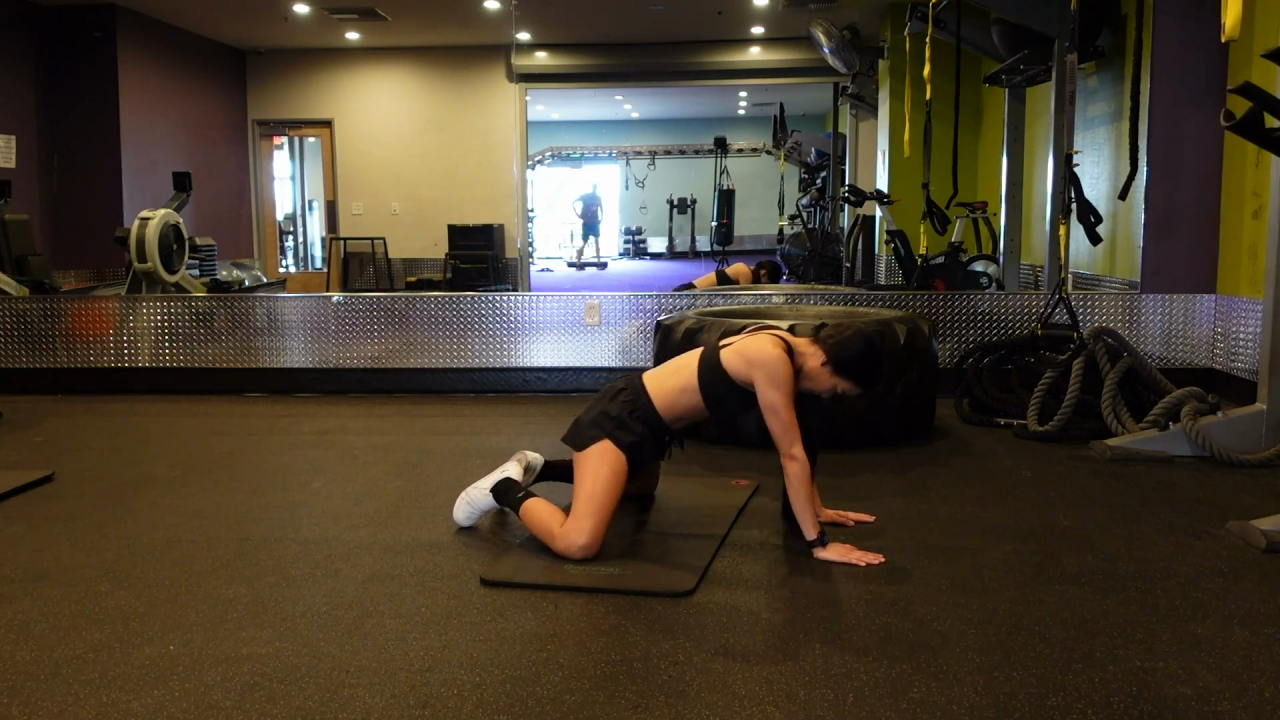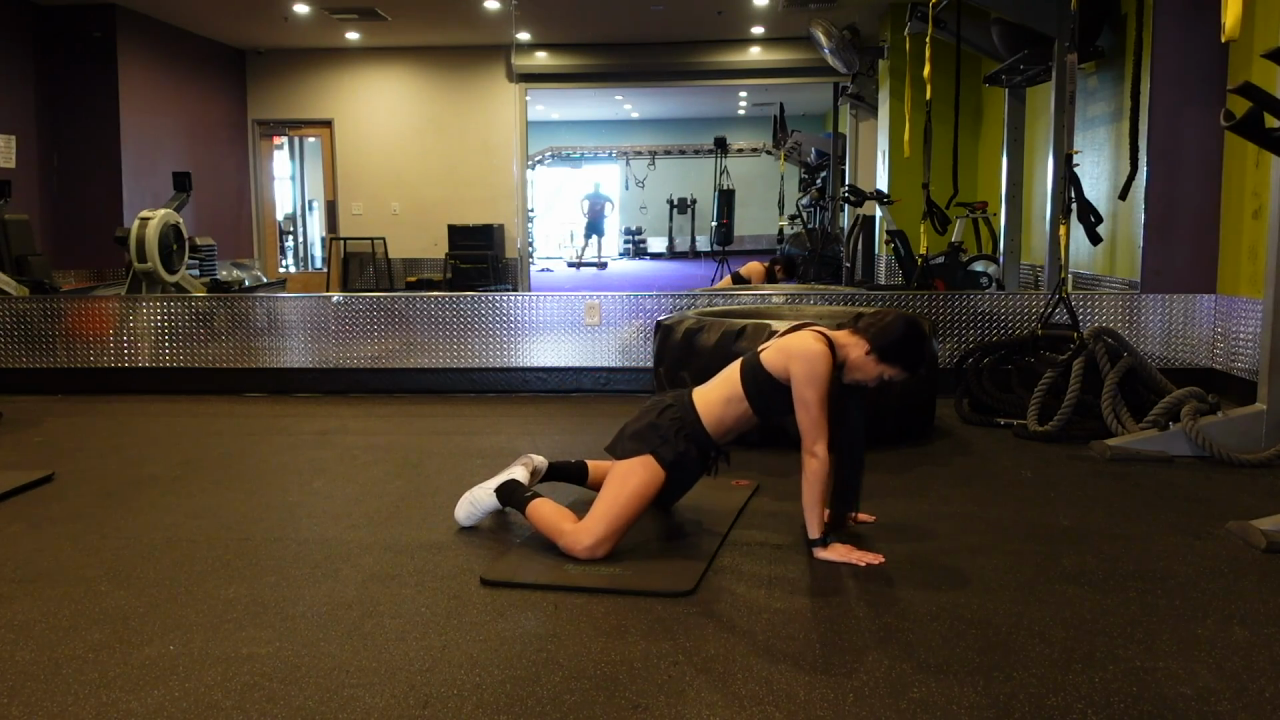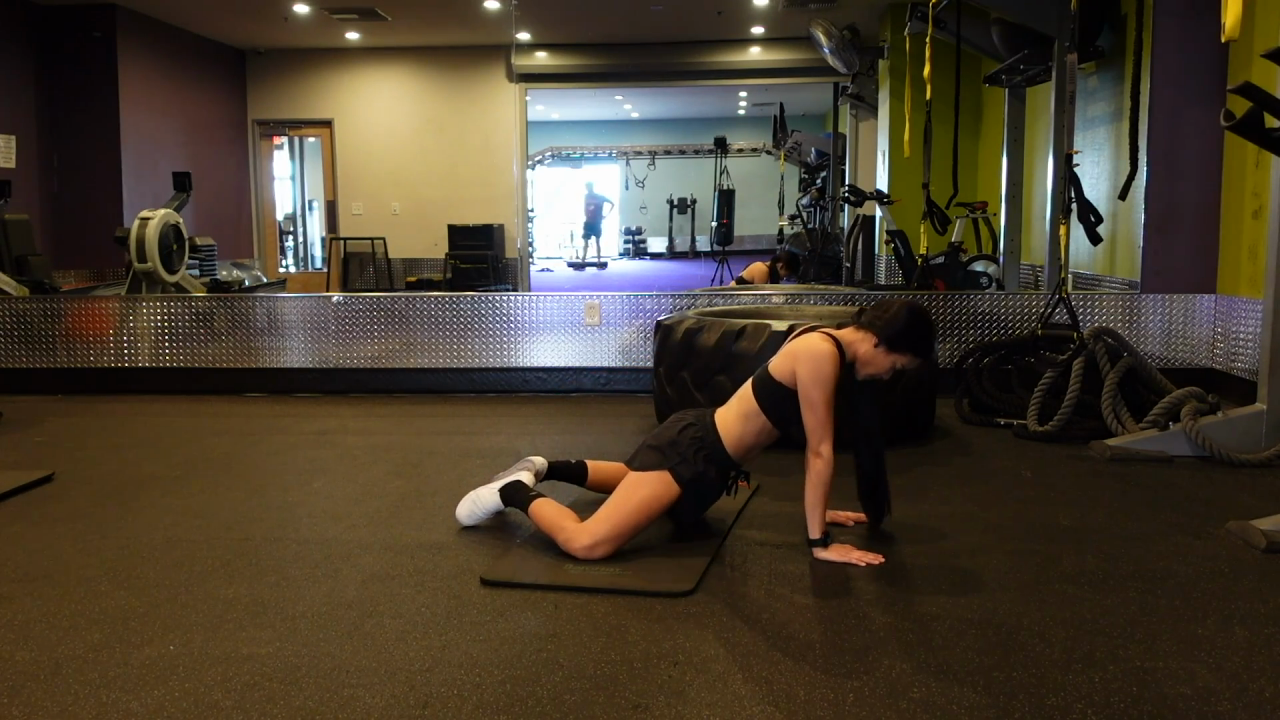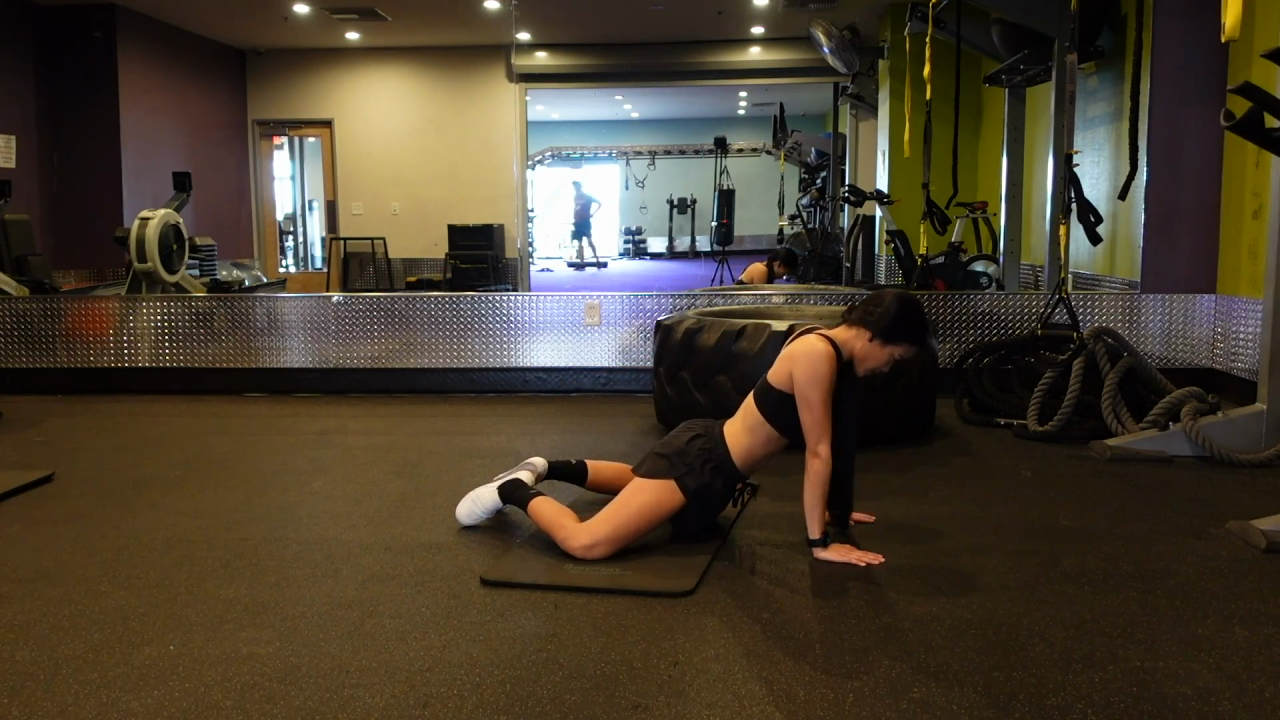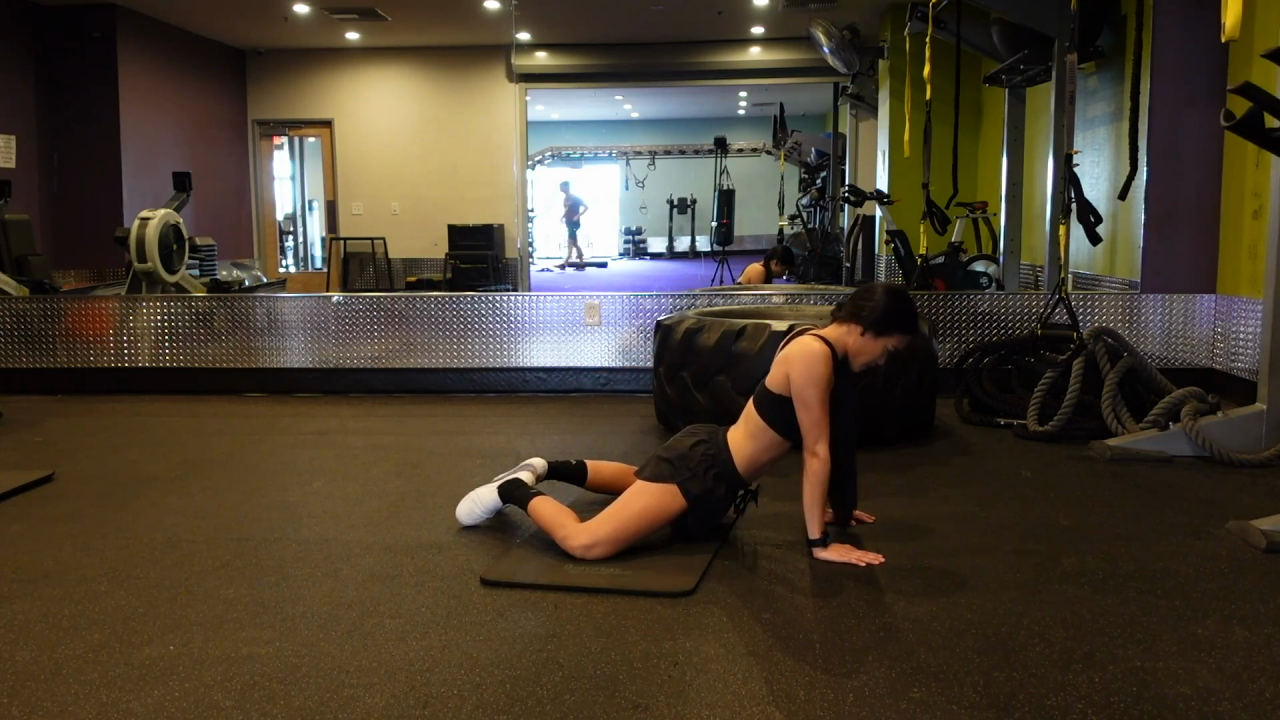
dt=0.4s
person 1, frame 1
left shoulder: (786, 350)
right shoulder: (773, 360)
left elbow: (800, 443)
right elbow: (792, 456)
left wrist: (818, 510)
right wrist: (817, 541)
left hip: (646, 422)
right hip: (622, 419)
left knee: (642, 489)
right knee: (578, 545)
left ankle: (540, 467)
right ankle: (507, 488)
person 1, frame 2
left shoulder: (823, 346)
right shoulder: (814, 353)
left elbow: (819, 448)
right elbow: (815, 453)
left wrist: (824, 509)
right wrist: (820, 542)
left hip: (683, 431)
right hip: (670, 433)
left knee: (639, 487)
right knee: (587, 545)
left ankle: (542, 470)
right ankle: (512, 491)
person 1, frame 3
left shoulder: (832, 347)
right shoulder: (821, 353)
left elbow: (818, 448)
right elbow: (820, 452)
left wrist: (820, 509)
right wrist: (819, 541)
left hip: (702, 448)
right hip: (691, 450)
left knee: (634, 484)
right knee: (588, 544)
left ankle: (545, 470)
right ankle: (516, 491)
person 1, frame 4
left shoulder: (829, 348)
right shoulder: (817, 354)
left elbow: (818, 448)
right elbow: (818, 453)
left wrist: (823, 510)
right wrist: (819, 542)
left hip: (710, 456)
right hip: (699, 461)
left knee: (636, 483)
right knee: (586, 544)
left ankle: (546, 470)
right ankle: (516, 491)
person 1, frame 5
left shoulder: (822, 348)
right shoulder: (813, 355)
left elbow: (814, 447)
right elbow: (816, 452)
left wrist: (823, 509)
right wrist: (820, 542)
left hip: (710, 456)
right hip: (701, 466)
left knee: (639, 482)
right knee: (585, 543)
left ankle: (549, 470)
right ankle: (515, 491)
